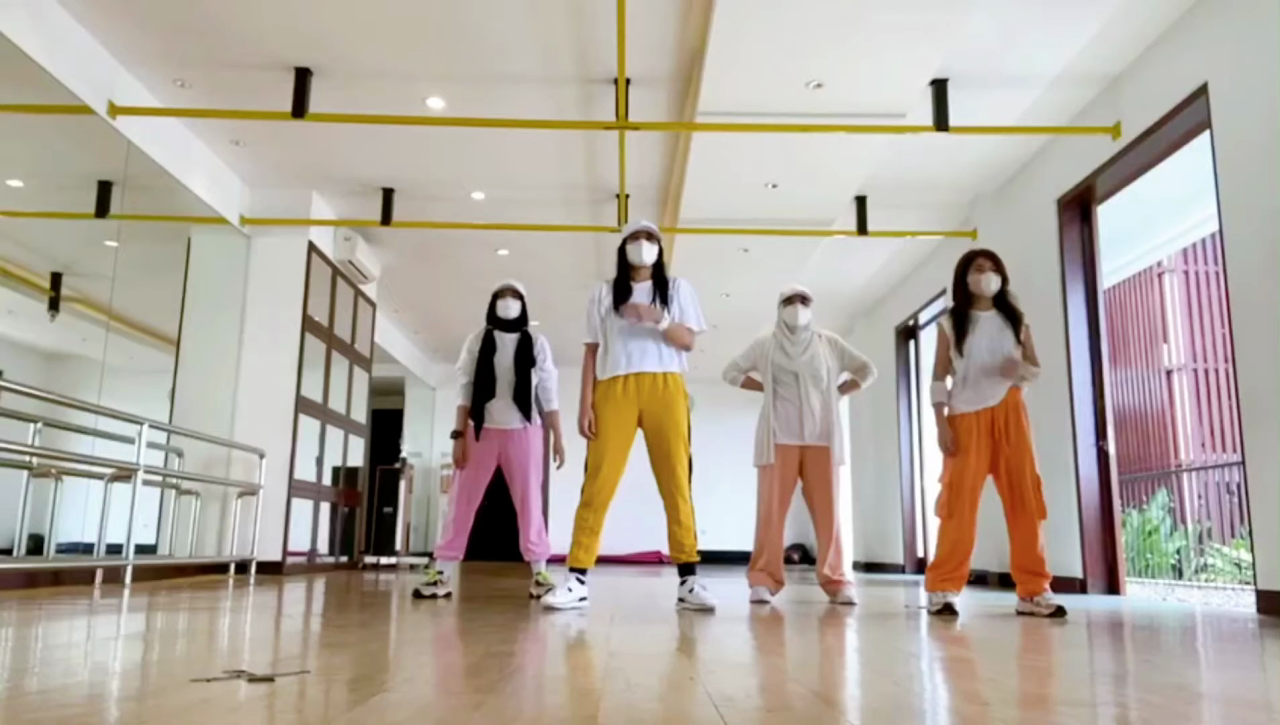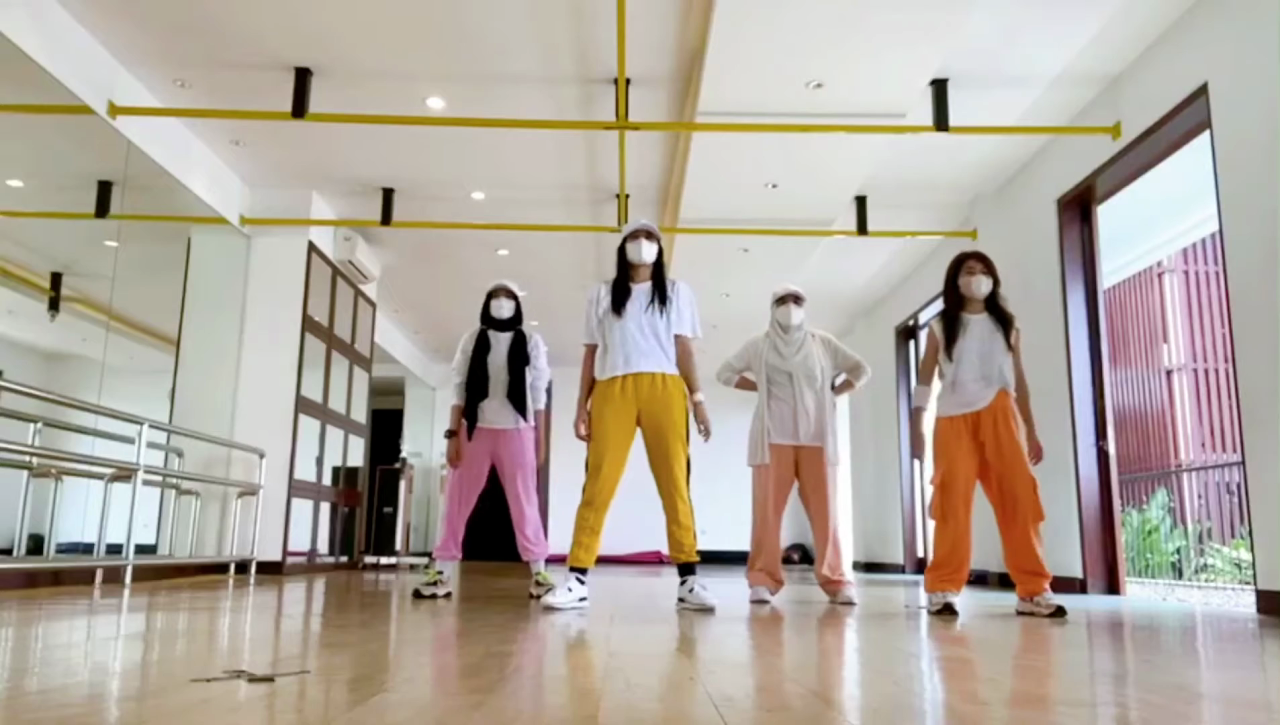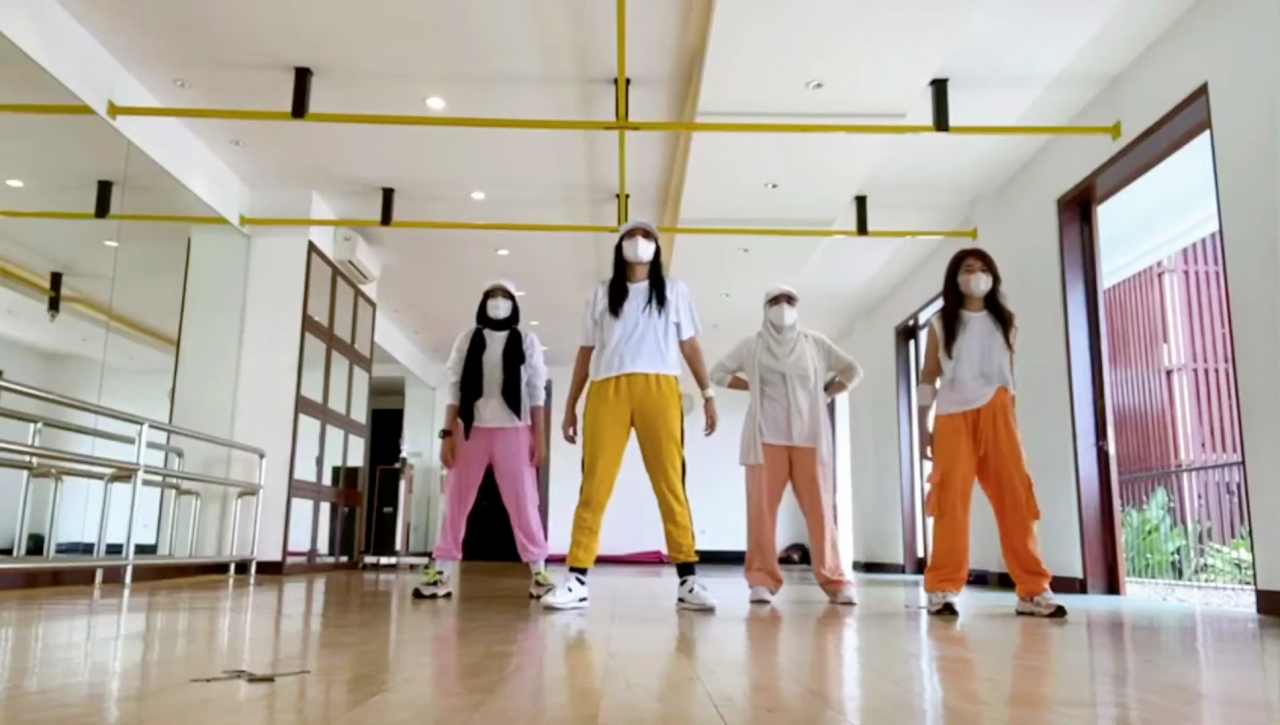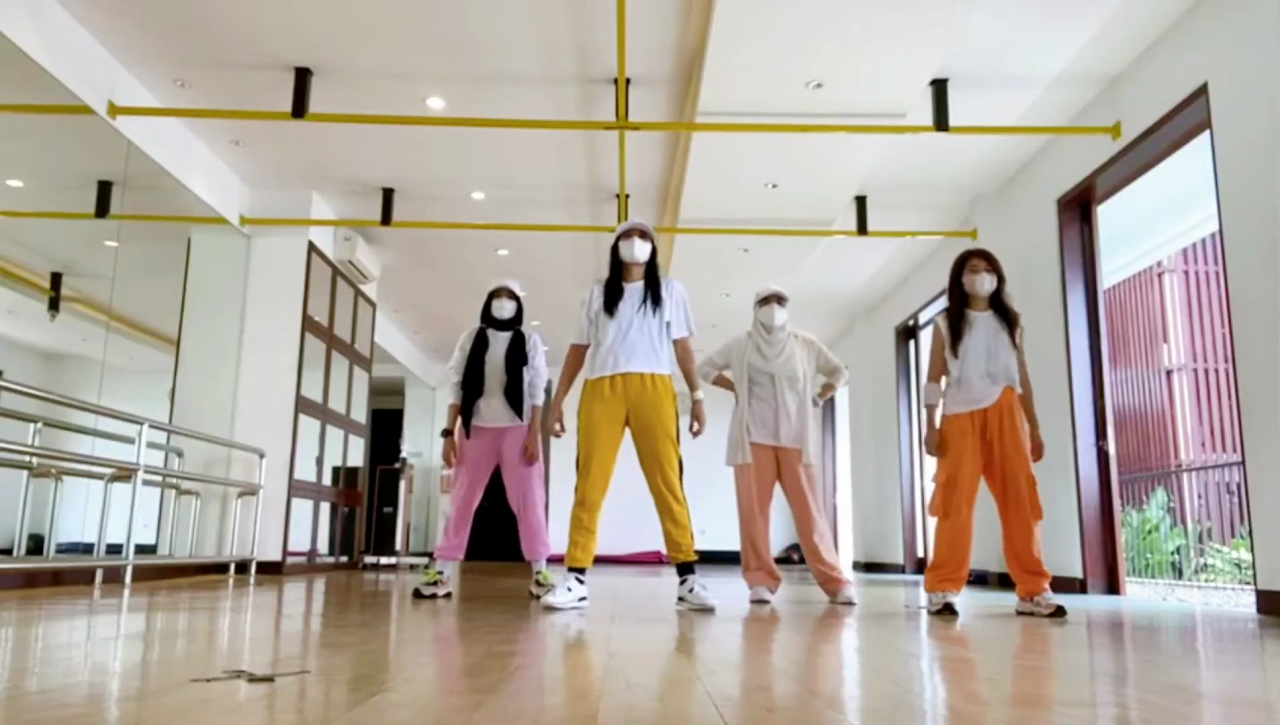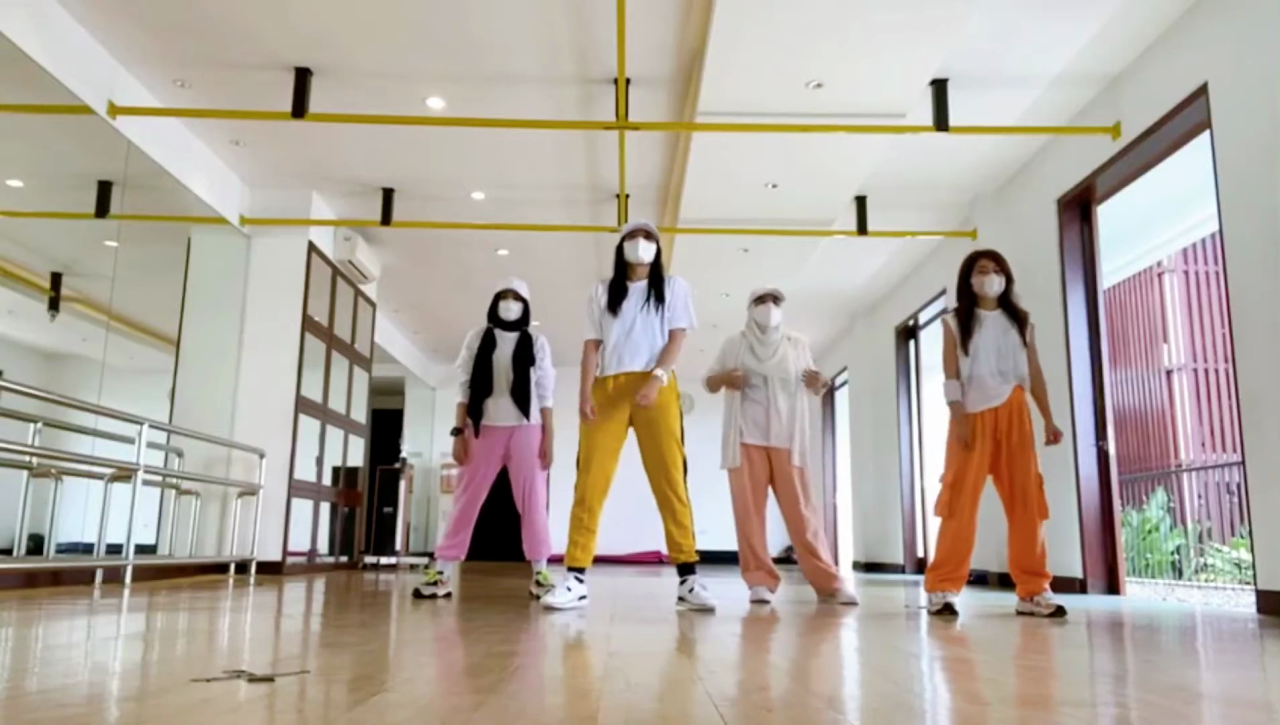
dt=0.3s
person 1, frame 1
left shoulder: (677, 288)
right shoulder: (604, 293)
left elbow: (688, 339)
right elbow: (592, 351)
left wrist: (656, 319)
right wrist: (585, 402)
left hip: (665, 389)
right hip: (614, 391)
left knee: (676, 482)
right knee: (598, 482)
left ankle: (688, 580)
right ankle: (577, 579)
person 1, frame 2
left shoulder: (677, 291)
right shoulder: (603, 294)
left elbow: (683, 346)
right elbow: (591, 352)
left wrist: (697, 396)
right wrist: (582, 405)
left hip: (663, 389)
right hip: (613, 391)
left knee: (675, 482)
right knee: (598, 482)
left ankle: (688, 580)
right ankle: (577, 580)
person 1, frame 3
left shoulder: (674, 290)
right shoulder: (601, 294)
left elbow: (689, 345)
right elbow: (586, 351)
left wrist: (708, 394)
right wrist: (570, 405)
left hip: (659, 389)
right hip: (607, 391)
left knee: (670, 482)
right knee: (595, 483)
left ankle: (687, 580)
right ankle: (576, 580)
person 1, frame 4
left shoulder: (669, 290)
right shoulder: (598, 293)
left elbow: (682, 345)
right elbow: (579, 348)
left wrist: (697, 395)
right wrist: (557, 400)
left hip: (653, 388)
right hip: (601, 391)
left knee: (667, 480)
right knee: (589, 483)
left ankle: (687, 579)
right ankle: (576, 580)
person 1, frame 5
left shoulder: (673, 286)
right shoulder: (603, 292)
left elbow: (677, 338)
right elbow: (591, 345)
left wrist: (657, 376)
right wrist: (585, 391)
left hip: (657, 391)
right hip: (607, 390)
left knee: (670, 481)
right knee: (590, 481)
left ankle: (688, 579)
right ankle: (576, 579)
person 2, frame 1
left shoulder: (1016, 322)
right shoulder: (950, 323)
left elbow: (1035, 368)
right elbow: (940, 377)
left wrist: (1021, 367)
right wrist: (941, 421)
left hip: (1010, 414)
right hip: (967, 417)
left knee: (1024, 498)
right knee: (960, 500)
left ankle: (1033, 590)
right ankle: (943, 588)
person 2, frame 2
left shoulder: (1007, 326)
right shoulder: (941, 327)
left elbow: (1018, 380)
right elbow: (924, 379)
left wrist: (1031, 431)
right wrist: (916, 426)
left hip: (1000, 417)
right hip: (955, 420)
left knee: (1019, 500)
right knee: (953, 502)
left ankle: (1033, 590)
right ankle: (942, 588)
person 2, frame 3
left shoulder: (1004, 323)
right shoulder: (941, 324)
left elbow: (1009, 376)
right elbow: (928, 378)
left wrist: (1006, 417)
right wrist: (924, 427)
left hip: (998, 414)
right hip: (954, 418)
left knee: (1015, 498)
right knee: (951, 501)
left ankle: (1032, 590)
right ankle: (942, 589)
person 2, frame 4
left shoulder: (1010, 323)
right shoulder: (946, 324)
left elbow: (1021, 377)
right elbow: (934, 378)
left wrist: (1034, 427)
right wrist: (930, 425)
left hip: (1005, 414)
right hip: (961, 417)
left knee: (1019, 498)
right knee: (955, 501)
left ankle: (1032, 590)
right ankle: (942, 588)
person 2, frame 5
left shoulder: (1021, 322)
right shoulder: (955, 323)
left elbow: (1034, 374)
right elbow: (951, 376)
left wrist: (1048, 418)
right wrist: (961, 419)
left hip: (1015, 414)
right hip: (973, 415)
left knee: (1026, 499)
right knee: (962, 500)
left ankle: (1033, 590)
right ankle: (942, 588)
person 3, frame 1
left shoulder: (536, 343)
right shoulder: (478, 341)
left elbow: (548, 393)
right elbow: (465, 390)
left wrist: (558, 437)
right wrist: (458, 435)
left hip: (523, 430)
right hip: (481, 429)
left knee: (529, 501)
right knee: (463, 499)
left ankle: (539, 573)
right ankle: (442, 572)
person 3, frame 2
left shoulder: (531, 342)
right shoulder: (472, 340)
left elbow: (538, 394)
right elbow: (460, 390)
left wrist: (541, 438)
right wrist: (452, 434)
left hip: (517, 430)
right hip: (475, 429)
left knee: (524, 501)
right knee: (457, 499)
left ankle: (539, 573)
right ankle: (442, 573)
person 3, frame 3
left shoulder: (526, 341)
right shoulder: (468, 339)
left elbow: (536, 390)
right elbow: (455, 388)
left wrist: (539, 434)
right wrist: (447, 433)
left hip: (513, 429)
right hip: (471, 429)
left knee: (523, 500)
right knee: (457, 500)
left ankle: (538, 572)
right ankle: (441, 572)
person 3, frame 4
left shoulder: (530, 342)
right shoulder: (472, 338)
left elbow: (537, 391)
right elbow: (458, 387)
left wrist: (535, 433)
right wrist: (449, 432)
left hip: (517, 429)
right hip: (477, 429)
left knee: (529, 500)
right knee: (463, 500)
left ankle: (540, 572)
right ankle: (442, 572)
person 3, frame 5
left shoulder: (536, 342)
right shoulder: (478, 338)
left elbow: (545, 393)
right elbow: (465, 387)
left wrist: (548, 437)
right wrist: (459, 431)
left hip: (526, 428)
right hip: (483, 428)
left knee: (533, 500)
right knee: (467, 498)
left ankle: (540, 572)
right ankle: (442, 572)
person 4, frame 1
left shoulder: (828, 343)
right shoulder: (765, 345)
left elbow: (867, 370)
right elbow: (731, 372)
left wrist: (839, 393)
right wrist: (764, 387)
left hip: (820, 437)
right hip: (779, 437)
left knee: (826, 509)
right knee: (771, 508)
left ankle: (835, 581)
right ankle: (763, 580)
person 4, frame 2
left shoulder: (822, 343)
right shoulder: (758, 345)
left elbow: (861, 370)
right elbow: (725, 373)
left wrist: (834, 393)
right wrist: (759, 387)
left hip: (815, 438)
right hip: (773, 437)
left knee: (823, 509)
right knee: (767, 508)
left ankle: (835, 581)
right ankle: (763, 580)
person 4, frame 3
left shoulder: (815, 343)
right shoulder: (751, 345)
left elbow: (853, 371)
right elbow: (718, 372)
left wrist: (826, 395)
right wrist: (752, 386)
left hip: (808, 437)
right hip: (766, 438)
left knee: (819, 509)
right knee: (762, 509)
left ankle: (835, 581)
right ankle: (762, 580)
person 4, frame 4
left shoulder: (805, 344)
right shoulder: (741, 344)
left elbow: (838, 371)
right elbow: (705, 367)
left wrist: (819, 398)
right wrist: (735, 387)
left hip: (795, 439)
right hip: (753, 438)
left knee: (809, 510)
right knee: (753, 509)
left ankle: (834, 581)
right ankle: (760, 580)
person 4, frame 5
left shoulder: (797, 344)
right shoulder: (735, 343)
left elbow: (811, 386)
right elbow: (709, 383)
left wrist: (820, 384)
right wrist: (722, 378)
left hip: (786, 440)
right hip: (746, 438)
left knee: (800, 510)
right knee: (749, 509)
left ankle: (828, 581)
right ankle: (759, 580)
